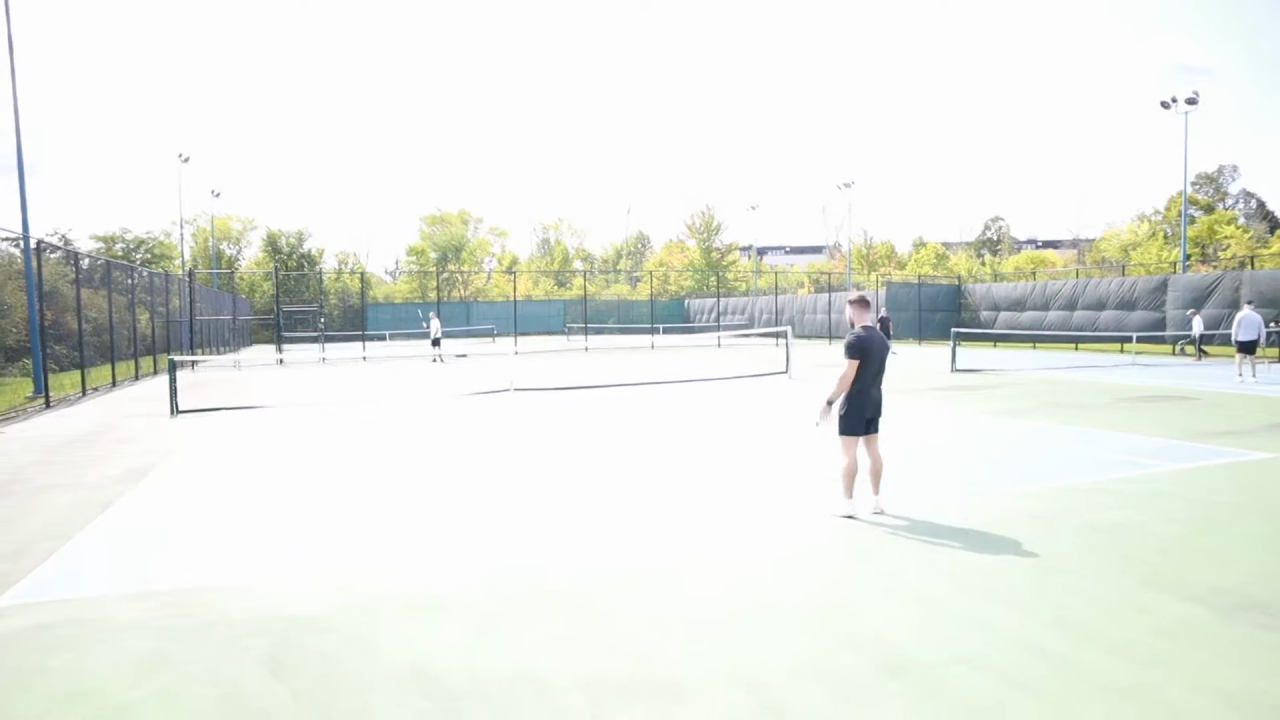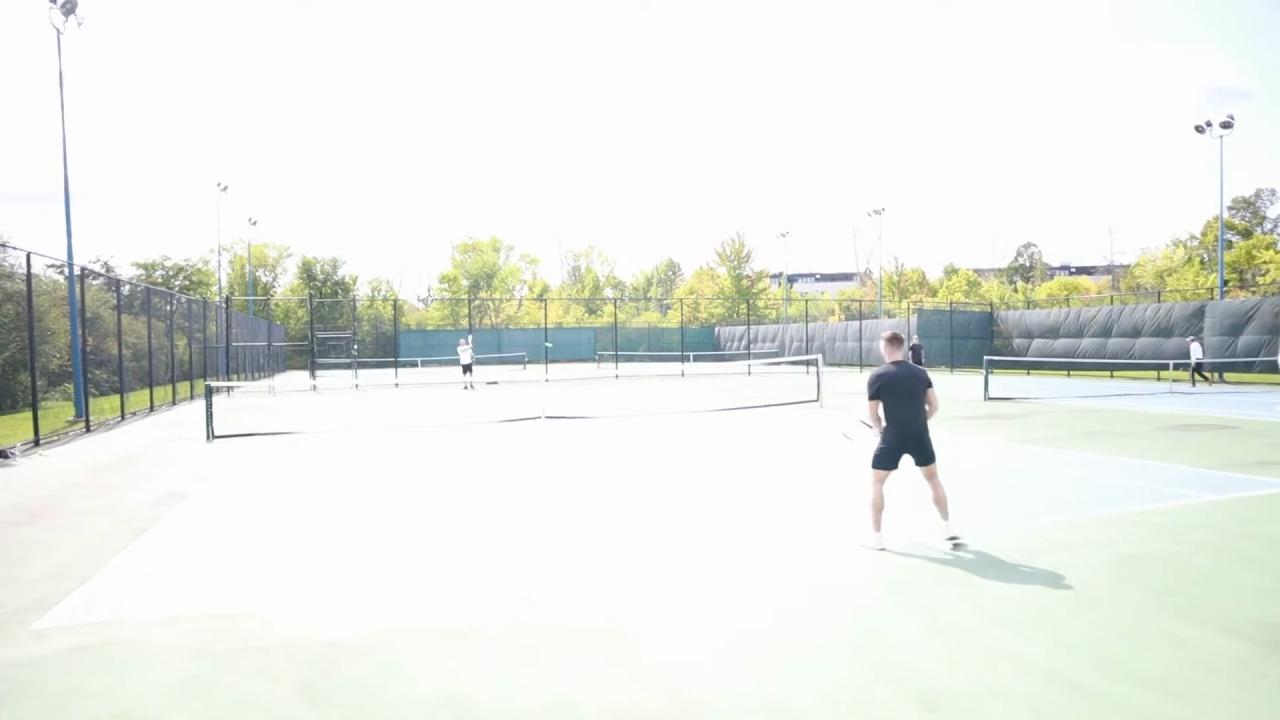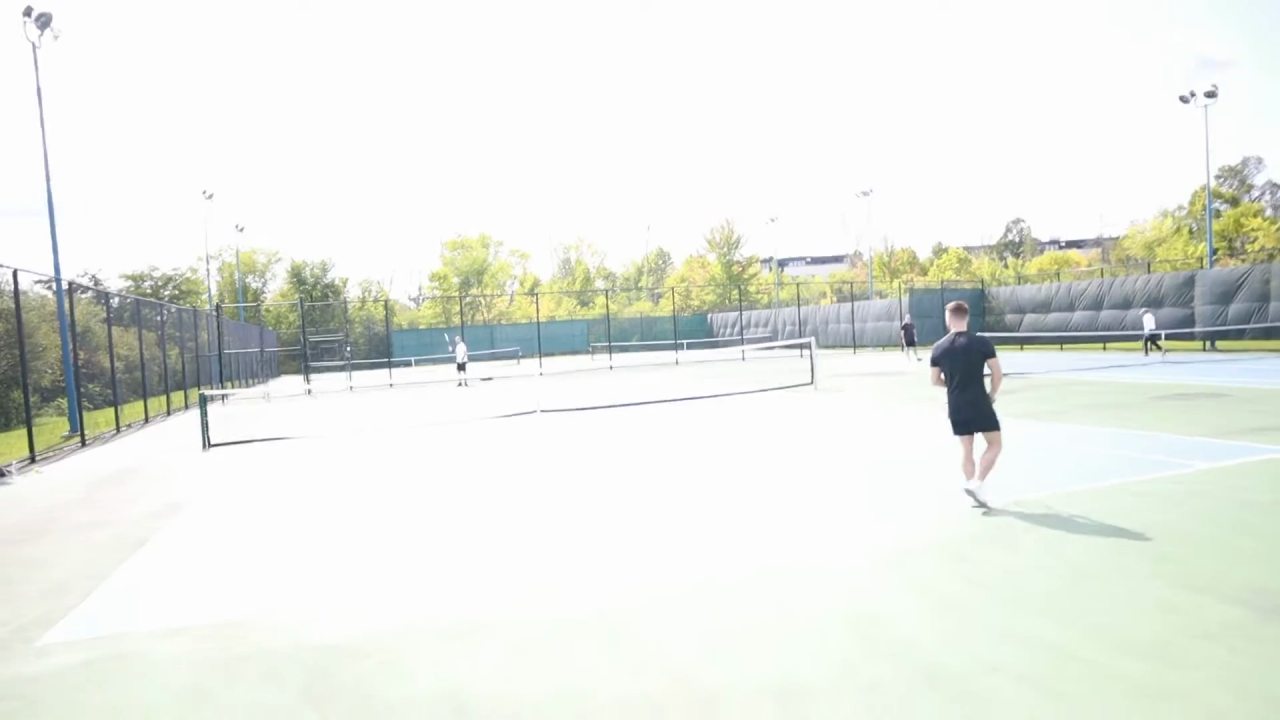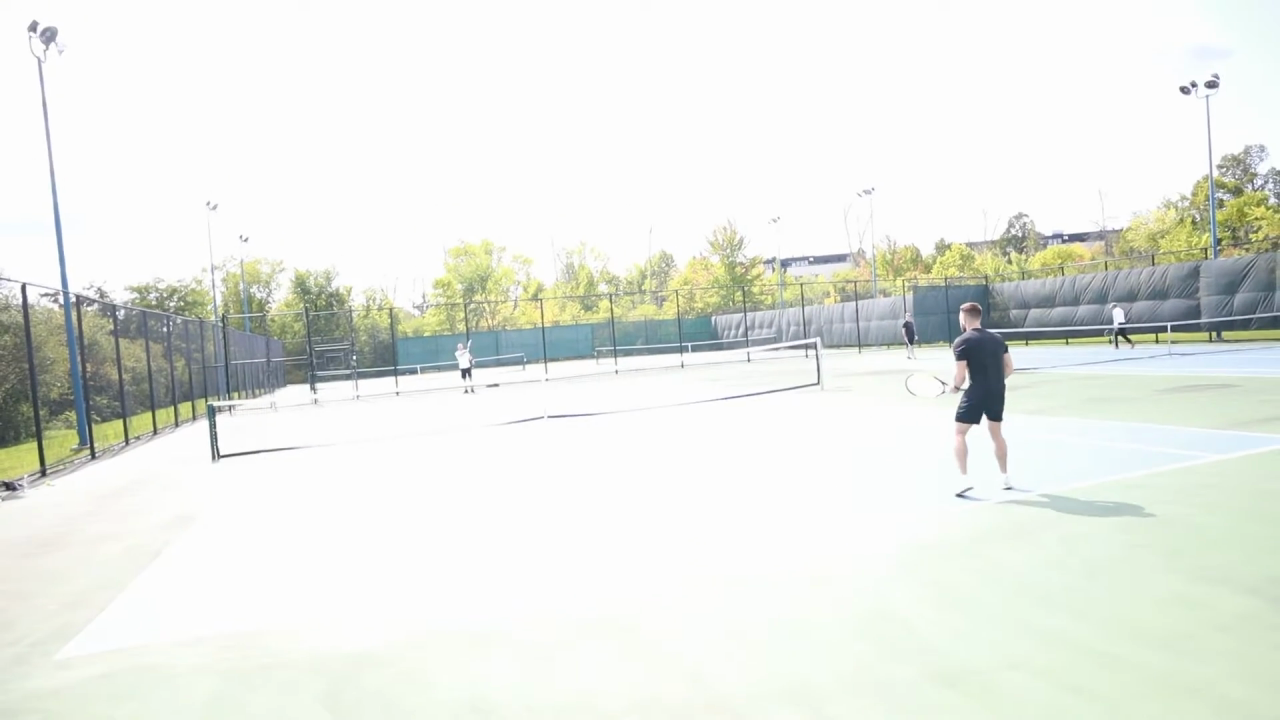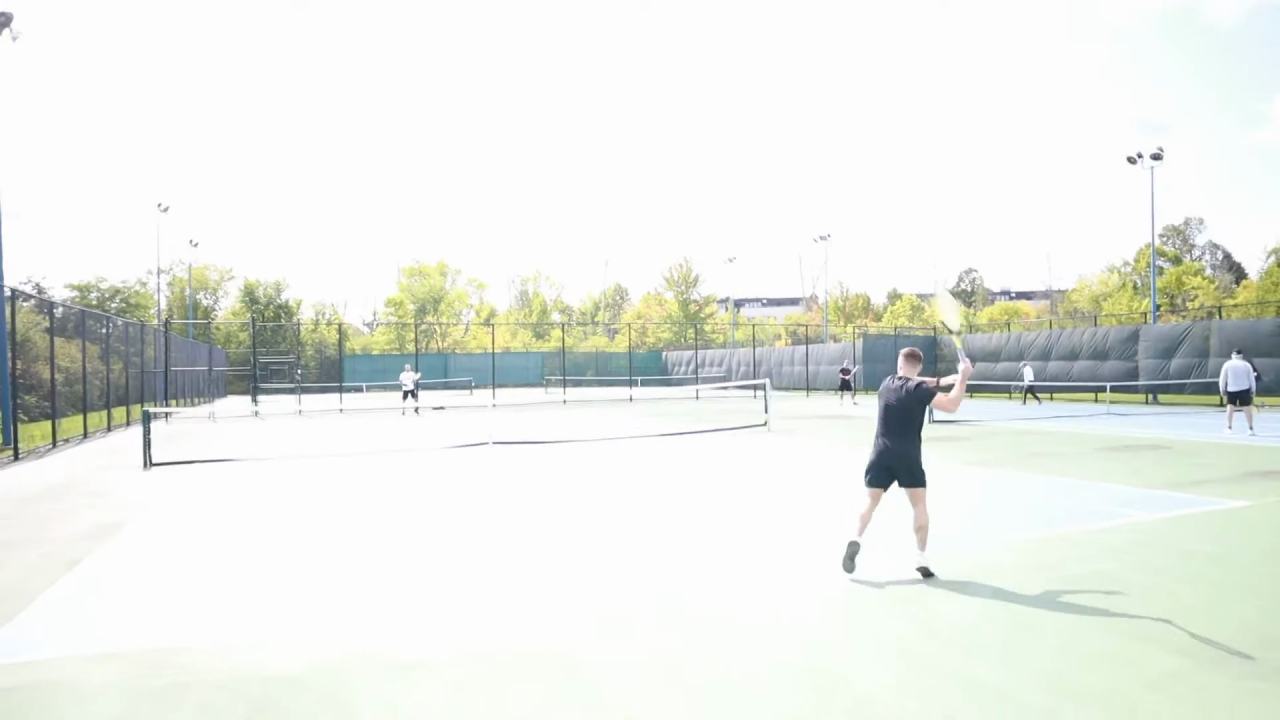
dt=1s
person 1, frame 1
left shoulder: (855, 338)
right shoulder: (882, 338)
left elbow: (848, 376)
left wrist: (829, 401)
left hip: (855, 403)
right hip: (874, 402)
left knee: (849, 453)
right knee: (873, 450)
left ankle: (849, 504)
right ankle: (876, 501)
person 1, frame 2
left shoulder: (877, 376)
right shoulder: (920, 373)
left elbow: (873, 415)
right elbow: (933, 407)
left wrist: (879, 428)
left hip: (892, 438)
right hip: (919, 435)
left knee: (877, 484)
right knee: (933, 481)
left ankle: (876, 537)
right ankle: (948, 529)
person 1, frame 3
left shoulder: (939, 347)
right shoulder: (982, 343)
left elbow: (935, 380)
right elbow: (997, 373)
right wrist: (992, 394)
left hip: (955, 406)
right hip: (979, 404)
left knee: (967, 449)
right knee: (995, 445)
left ankle: (973, 486)
right ankle: (976, 483)
person 1, frame 4
left shoulder: (962, 341)
right shoulder: (997, 339)
left elbow: (961, 375)
right elbow: (1009, 368)
left wrist: (955, 386)
left hip: (976, 394)
right hip: (997, 393)
left knee: (959, 434)
right knee: (997, 434)
left ankle: (965, 480)
right ankle: (1005, 478)
person 1, frame 5
left shoulder: (888, 383)
right shoulder: (919, 389)
right elbow: (950, 406)
left wrist: (943, 380)
right wrist: (963, 377)
left hip: (881, 454)
right hip: (908, 456)
left knee: (871, 503)
right knee: (919, 506)
left ankle: (856, 540)
right ankle: (921, 558)
